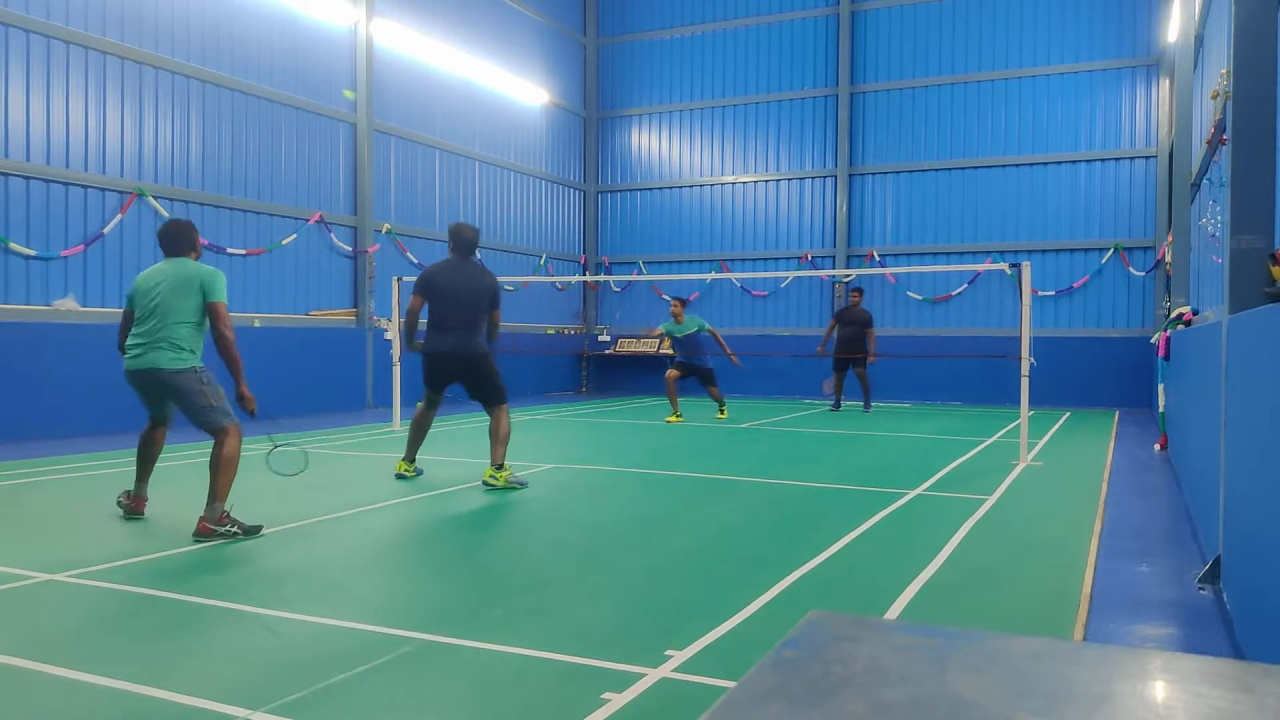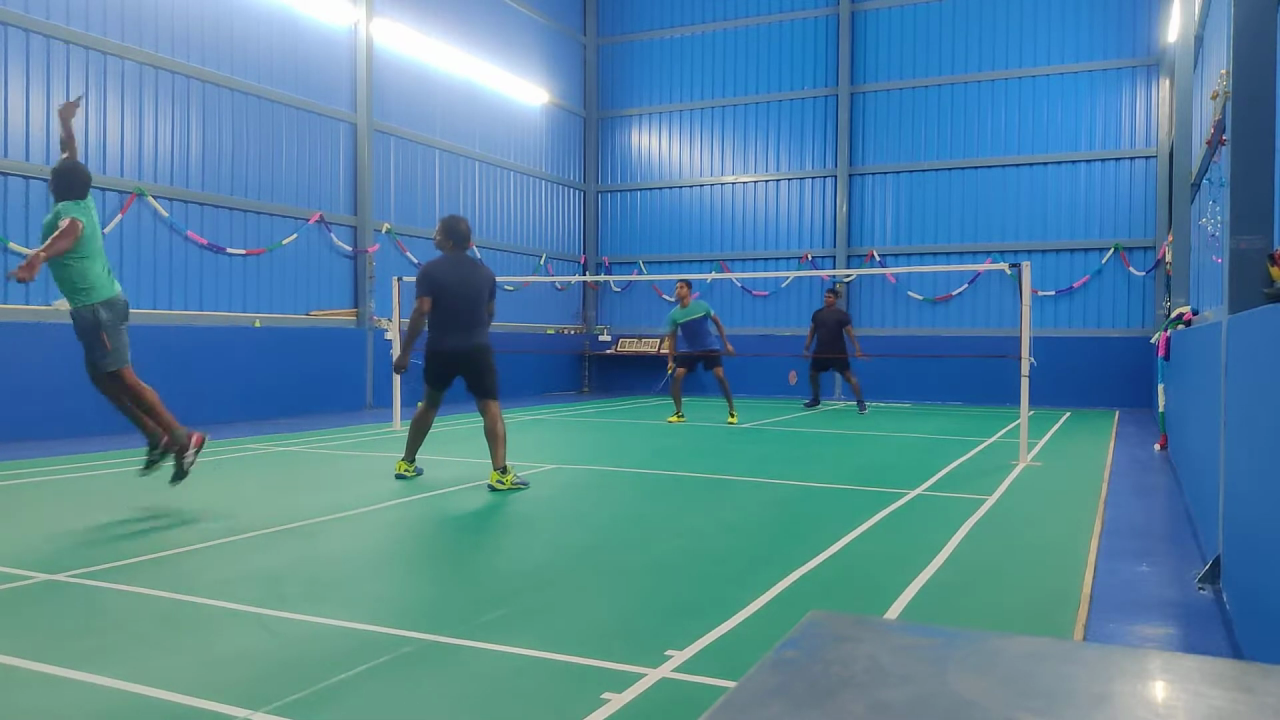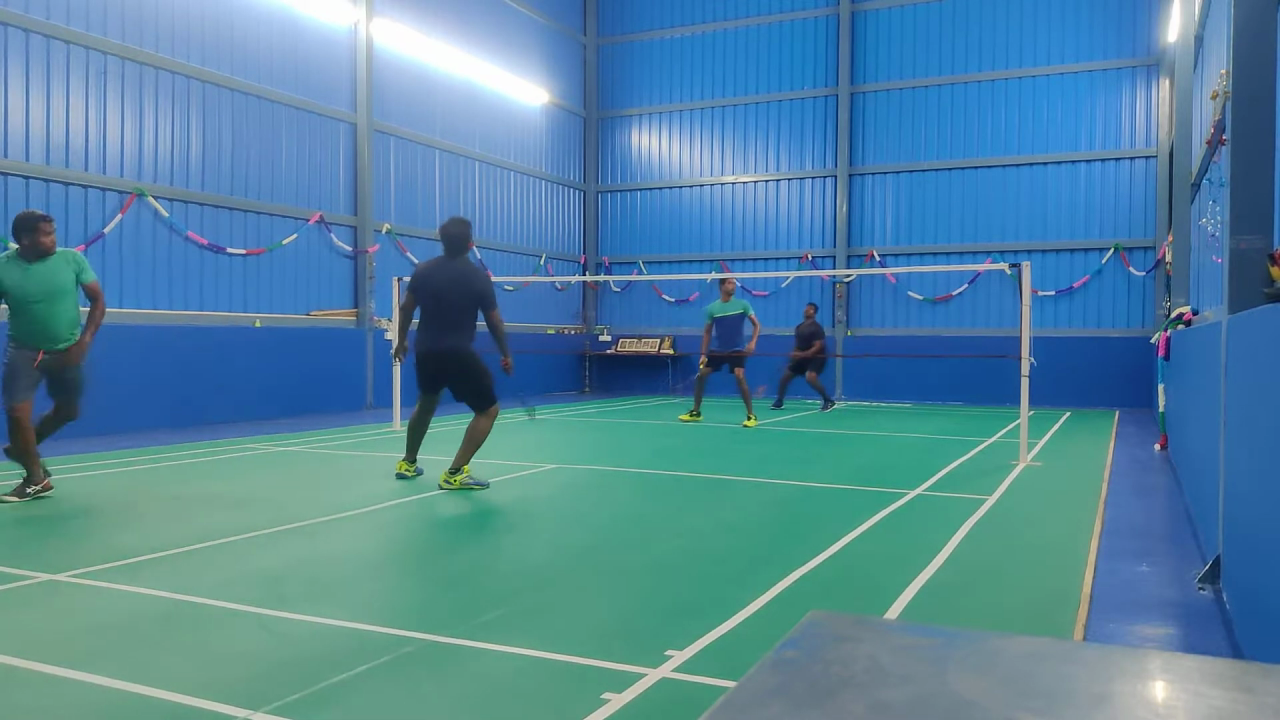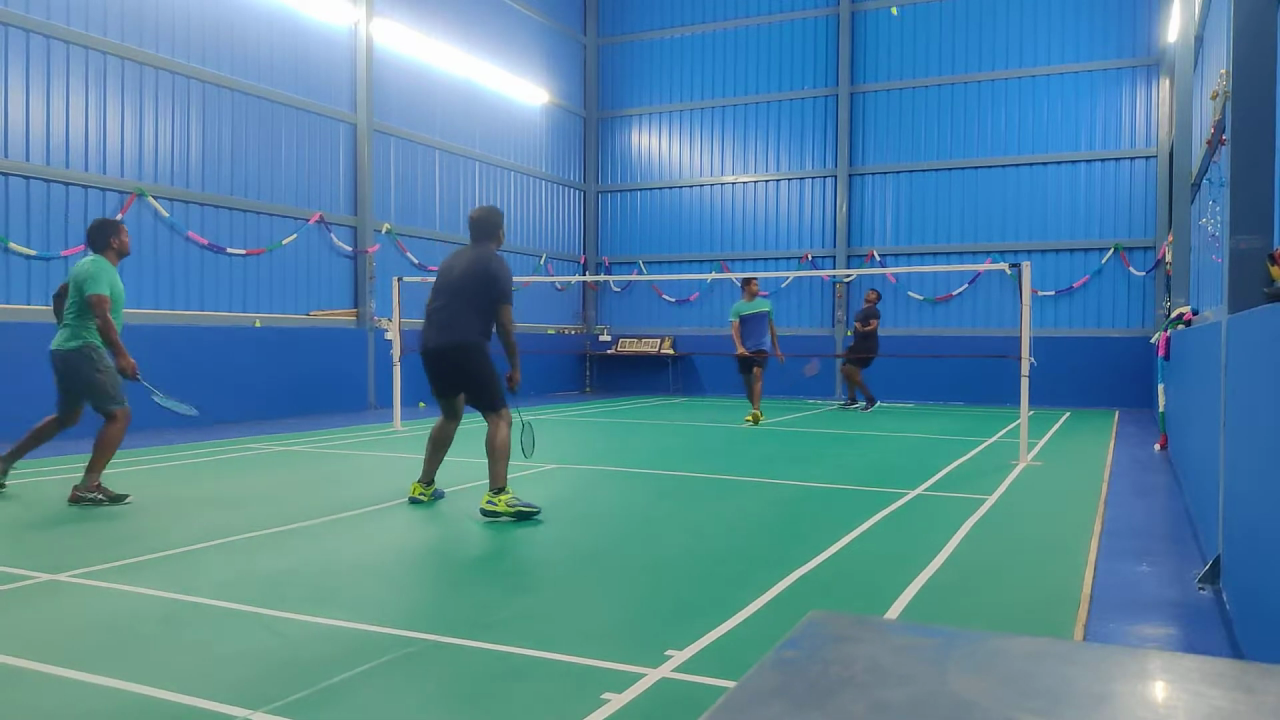
dt=0.5s
person 1, frame 1
left shoulder: (142, 278)
right shoulder: (210, 276)
left elbow: (123, 337)
right elbow: (224, 333)
right wrist: (241, 384)
left hip: (137, 368)
right hip: (180, 367)
left knee: (158, 421)
right knee: (228, 433)
left ankle: (136, 497)
right ankle: (213, 518)
person 1, frame 2
left shoulder: (67, 208)
right shoulder: (81, 202)
left elbow: (69, 234)
right elbow: (70, 157)
left wrist: (37, 257)
right wrist: (66, 120)
left hip: (95, 306)
right hip: (99, 303)
left knee: (121, 378)
right knee: (102, 378)
left ankle: (182, 438)
right ankle: (158, 438)
person 1, frame 3
left shoulder: (74, 260)
left elbow: (98, 302)
left wrist: (84, 343)
left hip: (68, 350)
right hip: (25, 351)
left knee: (68, 412)
left ankle: (28, 447)
right ankle: (36, 478)
person 1, frame 4
left shoulder: (92, 265)
right shoulder: (98, 268)
left elbow: (58, 297)
right elbow: (101, 315)
left wrist: (65, 326)
right wrist: (122, 354)
left hip: (66, 351)
right hip: (83, 353)
left knee: (66, 417)
right knee: (119, 415)
right ankle: (87, 486)
person 2, frame 1
left shoulder: (431, 272)
right shoulder: (488, 278)
left elbow: (413, 310)
right elbow: (494, 323)
left wrist: (410, 340)
right wrist: (482, 347)
left hip: (436, 352)
right hip: (474, 354)
left knee: (429, 405)
right knee: (499, 410)
left ankle: (407, 464)
right ankle: (497, 470)
person 2, frame 2
left shoulder: (430, 270)
right shoulder: (485, 272)
left elbow: (421, 313)
left wrist: (404, 353)
left hip: (440, 350)
right hip: (477, 349)
left knee: (430, 404)
right knee: (490, 409)
left ankle: (406, 463)
right ankle: (500, 473)
person 2, frame 3
left shoulder: (424, 270)
right shoulder: (478, 277)
left elbow: (406, 309)
right elbow: (494, 322)
left wrist: (401, 340)
right wrist: (506, 355)
left hip: (426, 353)
right hip: (460, 355)
left knee: (426, 406)
right knee: (488, 410)
left ankle: (408, 464)
right ankle: (455, 473)
person 2, frame 4
left shoulder: (451, 260)
right shoulder: (495, 264)
left elbow: (431, 307)
right elbow: (504, 322)
right wrist: (514, 366)
left hip: (432, 347)
right hip: (464, 348)
left knee: (451, 414)
right knee: (499, 418)
left ankle: (424, 485)
right ankle: (498, 496)
